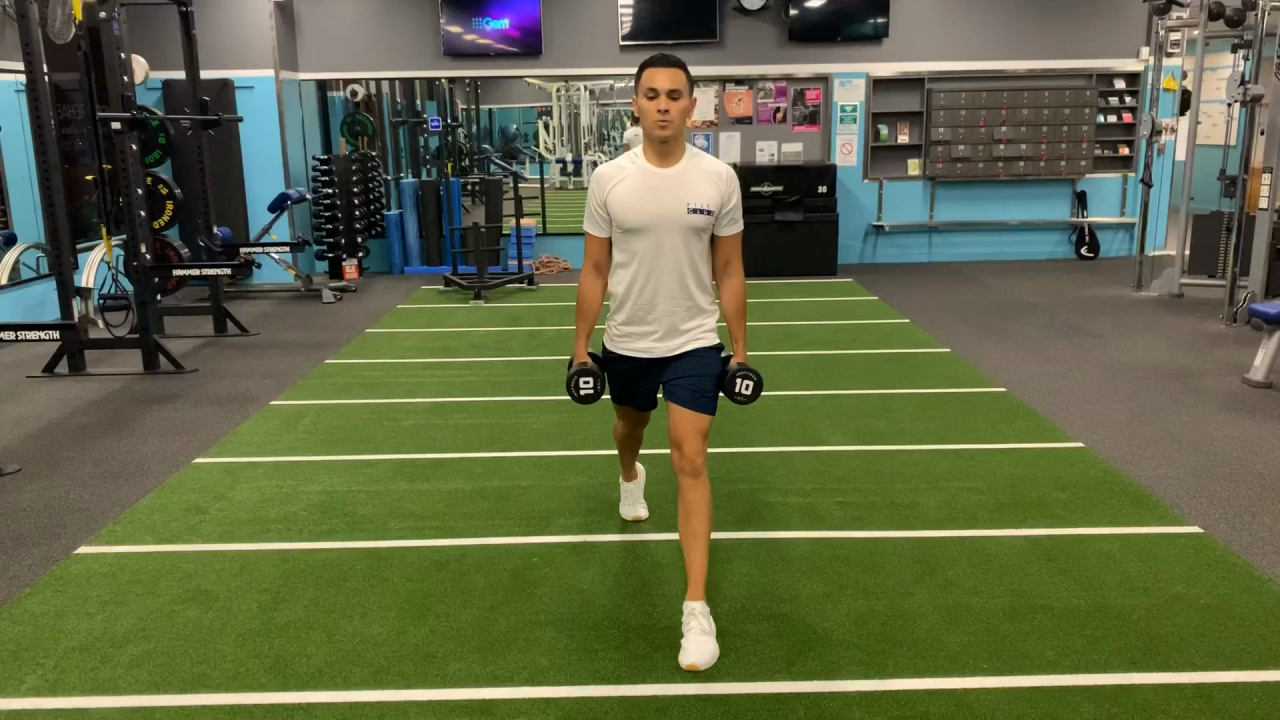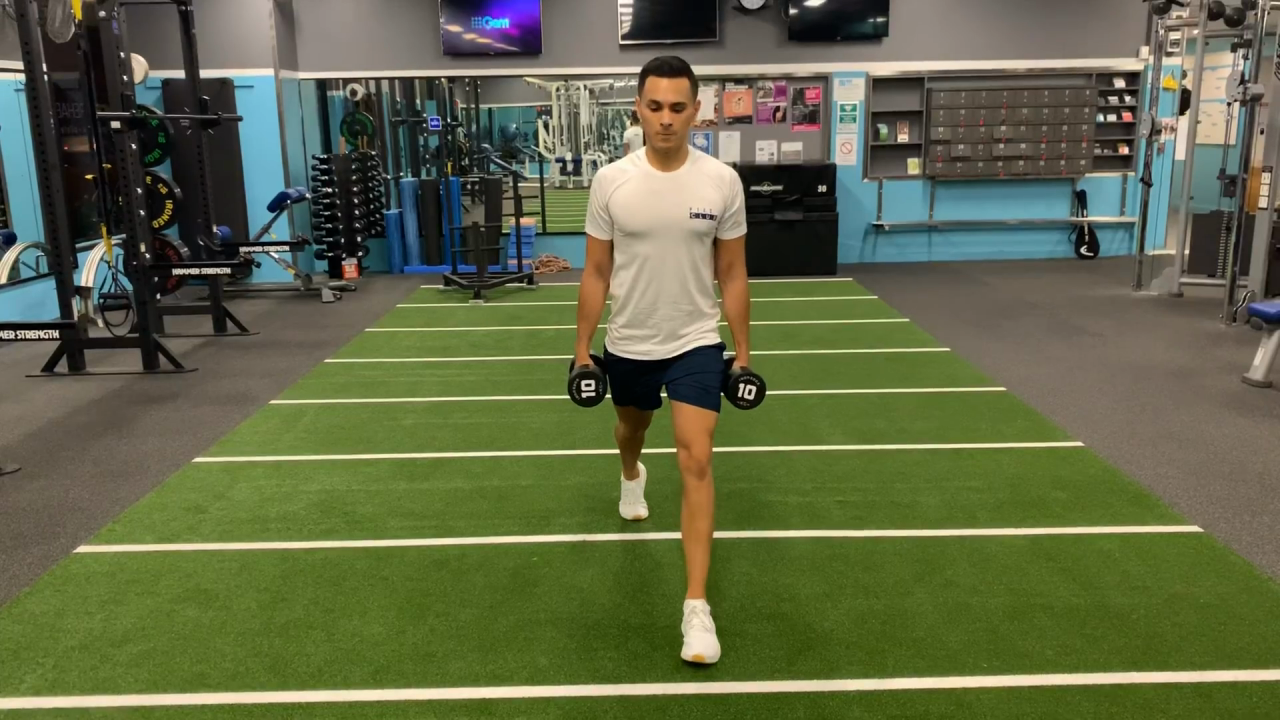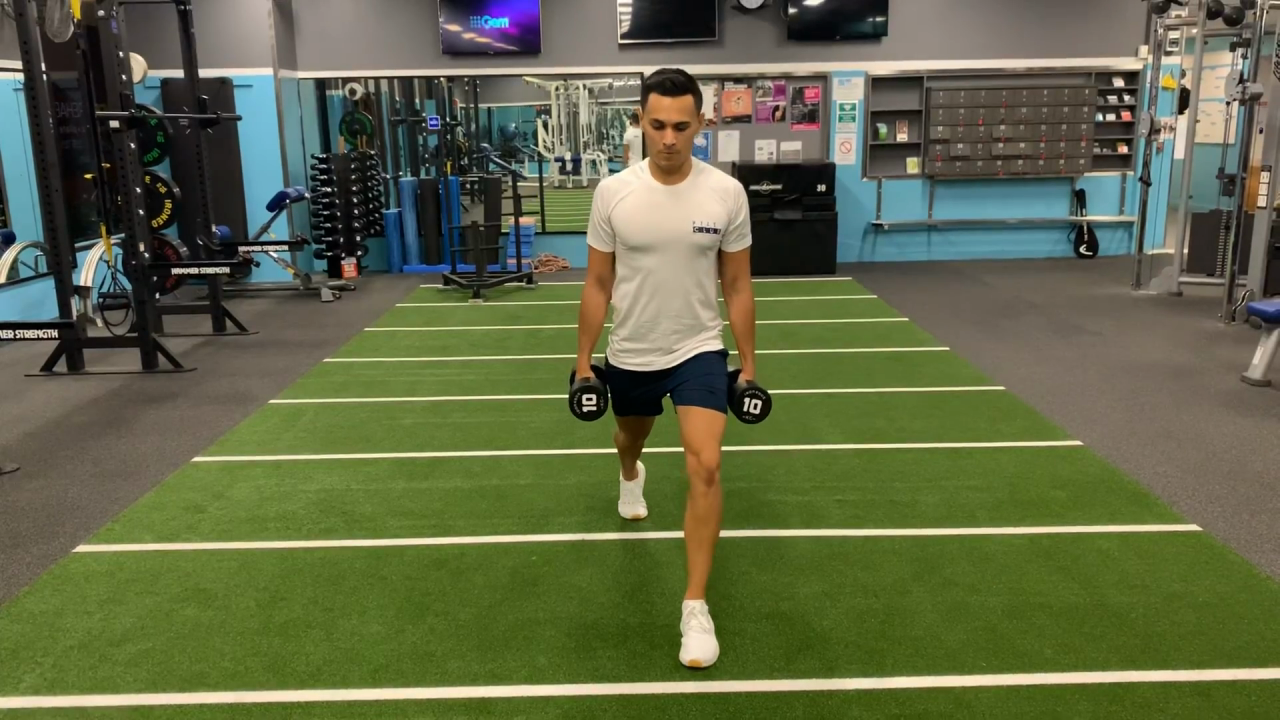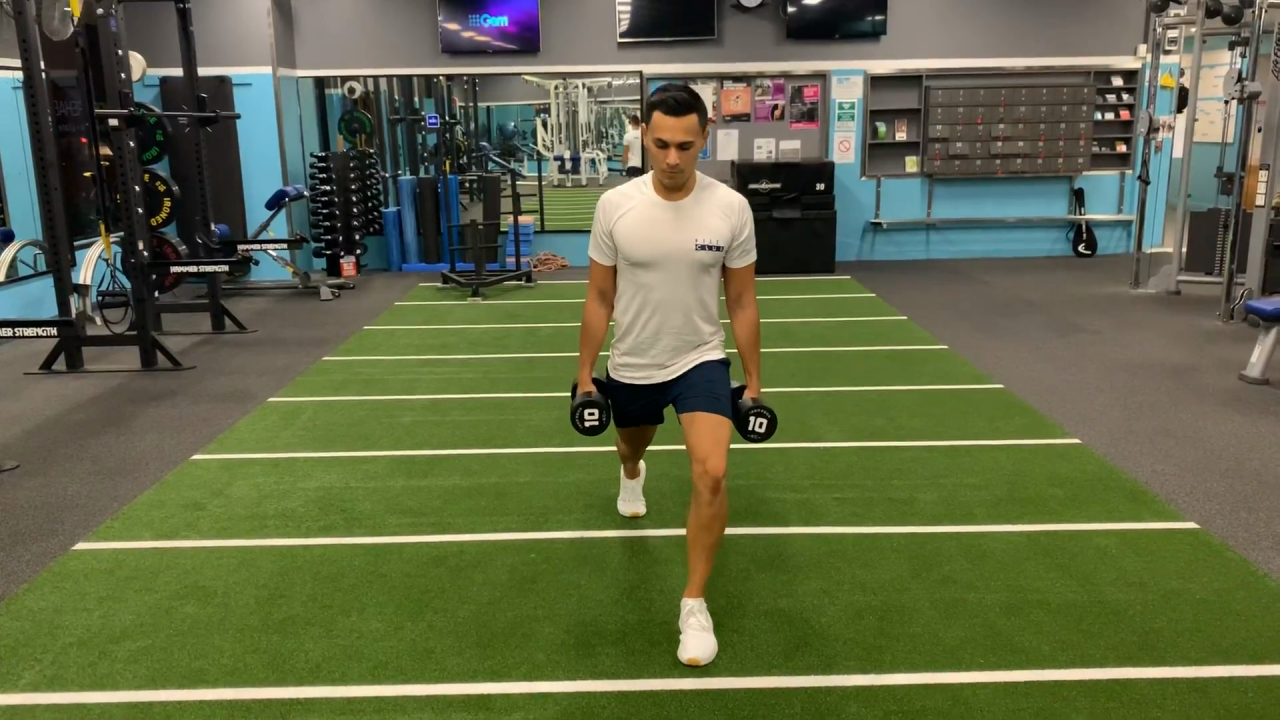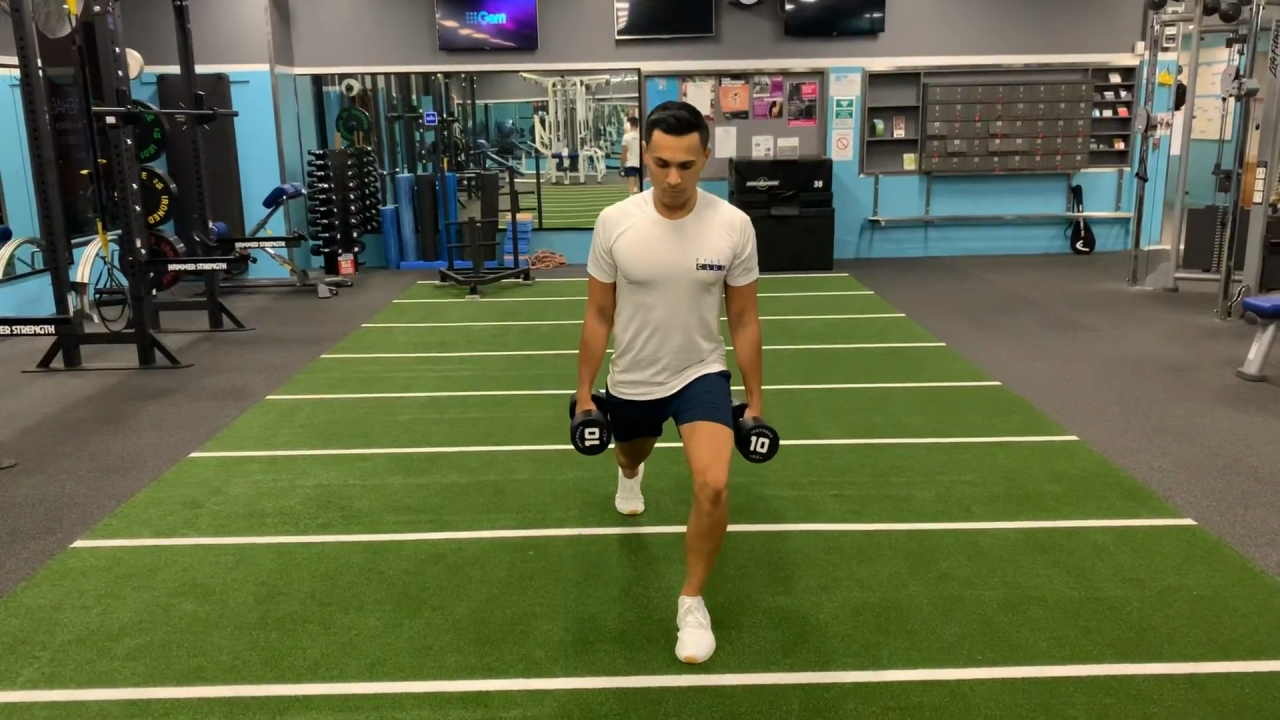
dt=0.3s
person 1, frame 1
left shoulder: (718, 177)
right shoulder: (609, 178)
left elbow: (729, 272)
right elbow: (595, 270)
left wrist: (739, 348)
right wrist: (581, 344)
left hip: (694, 343)
right hip: (627, 343)
left knee: (690, 463)
right knee: (629, 426)
left ankle: (697, 608)
right ankle: (630, 477)
person 1, frame 2
left shoulder: (721, 180)
right shoulder: (611, 180)
left elbow: (732, 275)
right elbow: (597, 273)
left wrist: (743, 351)
right wrist: (582, 347)
left hip: (695, 344)
right hip: (628, 345)
left knee: (695, 462)
right knee: (630, 427)
left ankle: (697, 605)
right ankle: (631, 476)
person 1, frame 3
left shoulder: (726, 192)
right shoulder: (613, 192)
left elbow: (737, 288)
right elbow: (598, 285)
left wrist: (748, 364)
right wrist: (583, 360)
left hip: (699, 351)
right hip: (629, 355)
left knee: (705, 467)
right knee: (631, 435)
left ankle: (696, 606)
right ankle: (630, 475)
person 1, frame 4
left shoulder: (731, 208)
right shoulder: (615, 205)
left elbow: (742, 302)
right elbow: (599, 299)
left wrist: (753, 381)
right wrist: (584, 374)
left hip: (701, 361)
right hip: (631, 368)
left knee: (711, 475)
right knee: (632, 444)
left ankle: (694, 604)
right ankle: (632, 473)
person 1, frame 5
left shoulder: (733, 225)
right shoulder: (615, 222)
left elbow: (744, 321)
right elbow: (599, 315)
left wrist: (755, 398)
right wrist: (584, 391)
left hip: (701, 375)
right hip: (631, 381)
left knee: (712, 486)
right knee: (632, 454)
left ankle: (692, 601)
right ankle: (629, 471)
